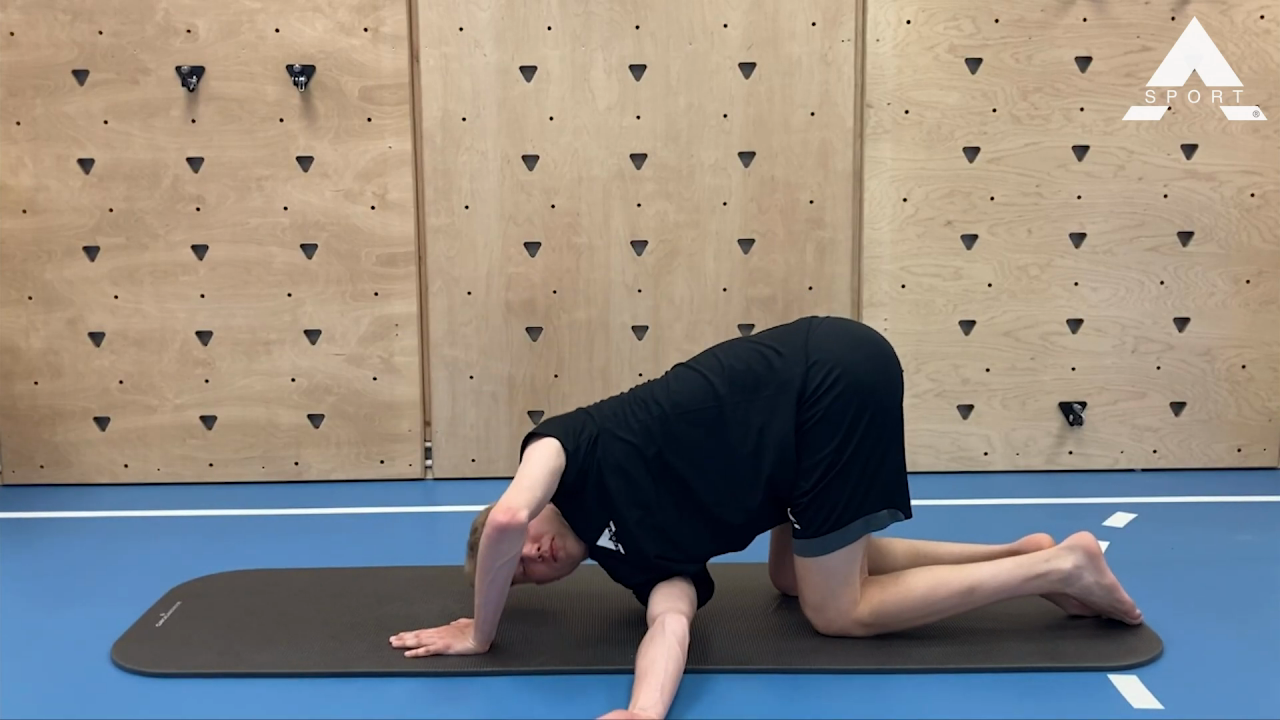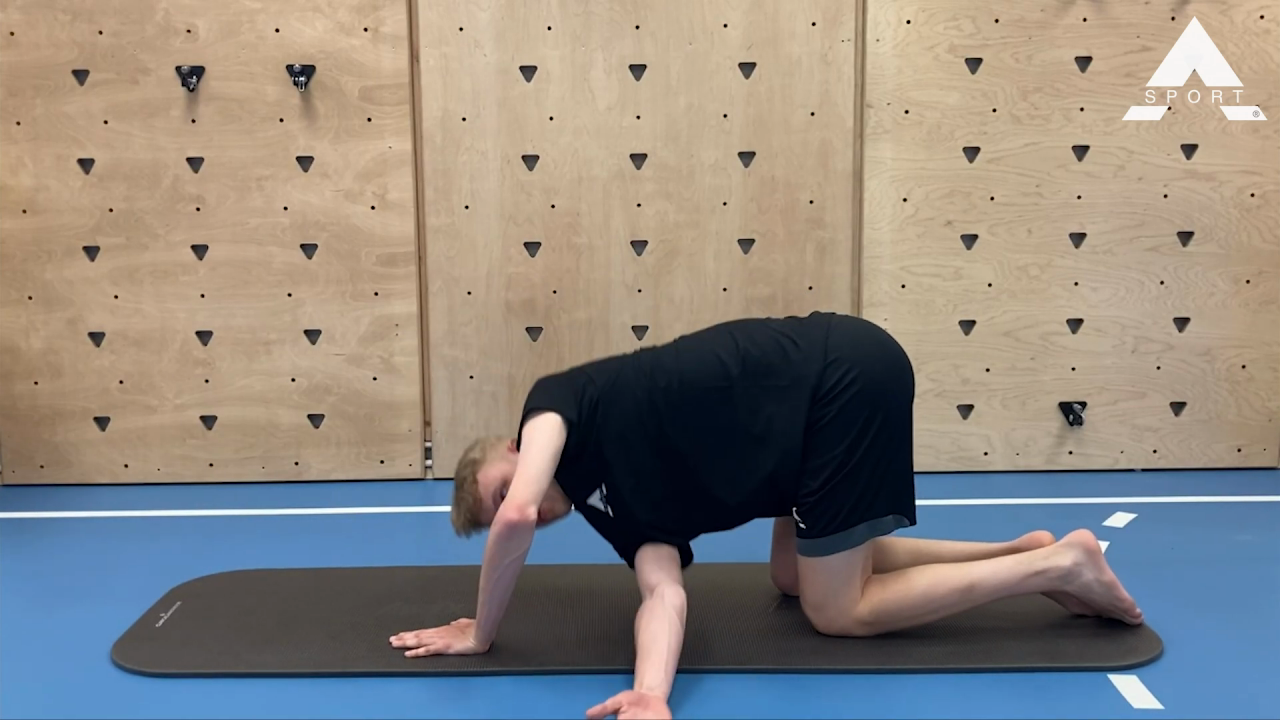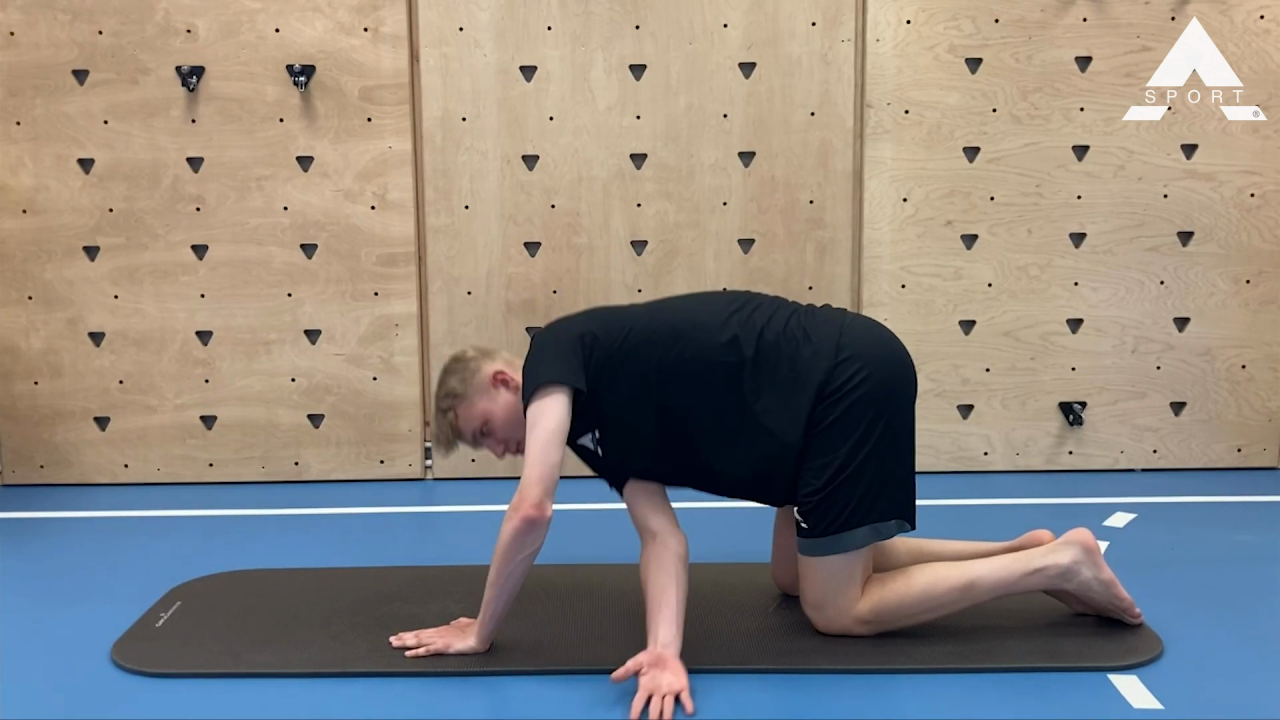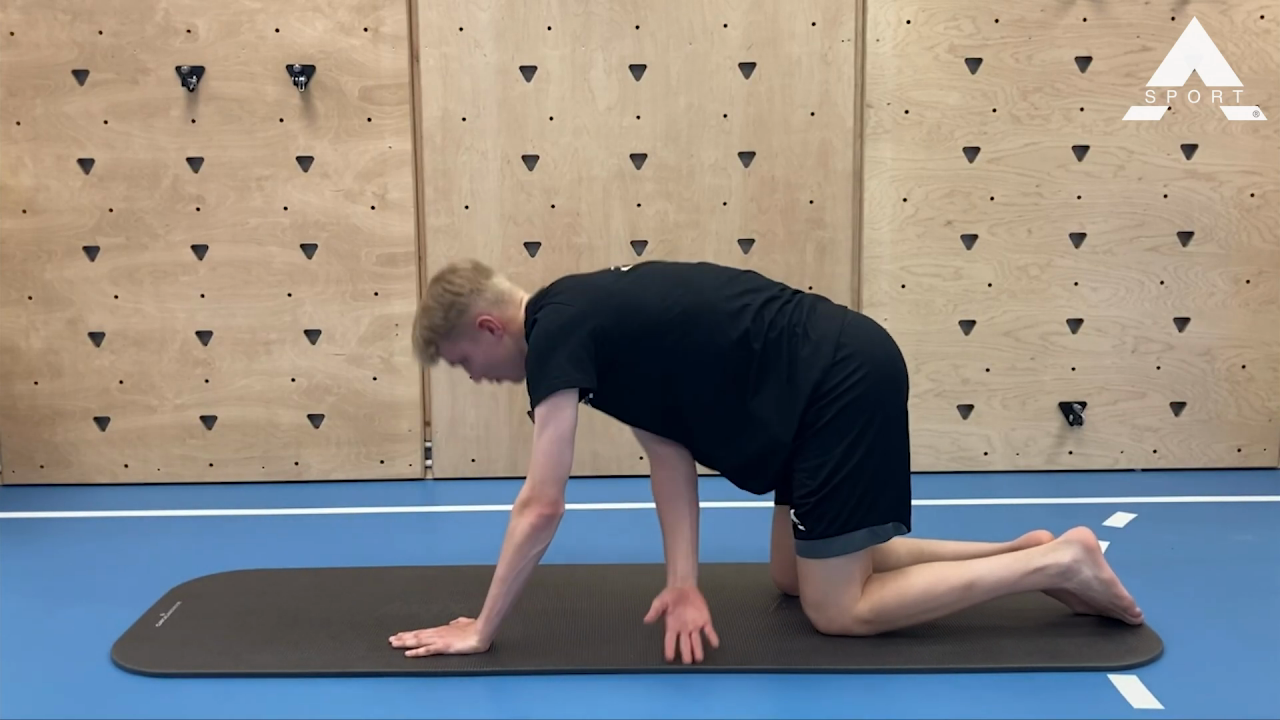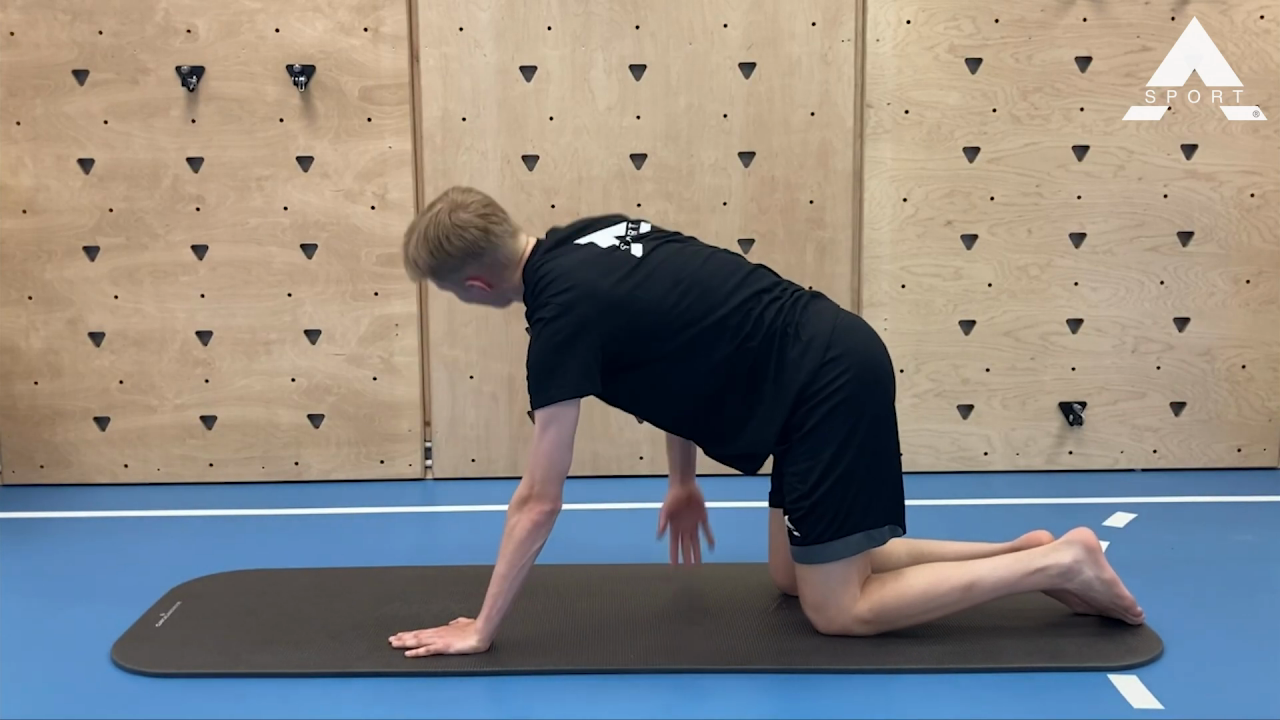
dt=0.2s
person 1, frame 1
left shoulder: (559, 441)
right shoulder: (637, 544)
left elbow: (507, 521)
right elbow: (673, 620)
left wrist: (479, 634)
left hip: (834, 378)
right hip: (834, 374)
left knee: (837, 610)
right knee: (796, 576)
left ankle: (1059, 568)
right ankle: (1023, 553)
person 1, frame 2
left shoulder: (551, 404)
right shoulder: (610, 491)
left elbow: (518, 517)
right elbow: (663, 588)
left wrist: (479, 632)
left hip: (846, 379)
right hip: (844, 374)
left knee: (837, 609)
right knee: (797, 575)
left ankle: (1059, 566)
right ankle: (1021, 550)
person 1, frame 3
left shoulder: (553, 350)
right shoulder: (599, 410)
left elbow: (530, 511)
right elbow: (658, 524)
left wrist: (479, 630)
right wrist: (662, 648)
left hip: (849, 380)
right hip: (846, 371)
left knee: (836, 606)
right knee: (798, 574)
left ankle: (1056, 562)
right ankle: (1020, 549)
person 1, frame 4
left shoulder: (555, 330)
right shoulder: (583, 309)
left elbow: (542, 504)
right elbow: (669, 441)
left wrist: (480, 630)
right wrist: (682, 588)
left hip: (842, 381)
right hip: (842, 365)
left knee: (836, 606)
right knee: (798, 572)
left ankle: (1058, 564)
right ankle: (1022, 550)
person 1, frame 5
left shoulder: (563, 311)
right shoulder: (579, 239)
left elbow: (539, 501)
left wrist: (481, 628)
right wrist: (685, 484)
left hip: (828, 383)
right hip: (832, 357)
left knee: (838, 608)
right knee: (795, 572)
left ankle: (1058, 563)
right ankle: (1025, 549)
